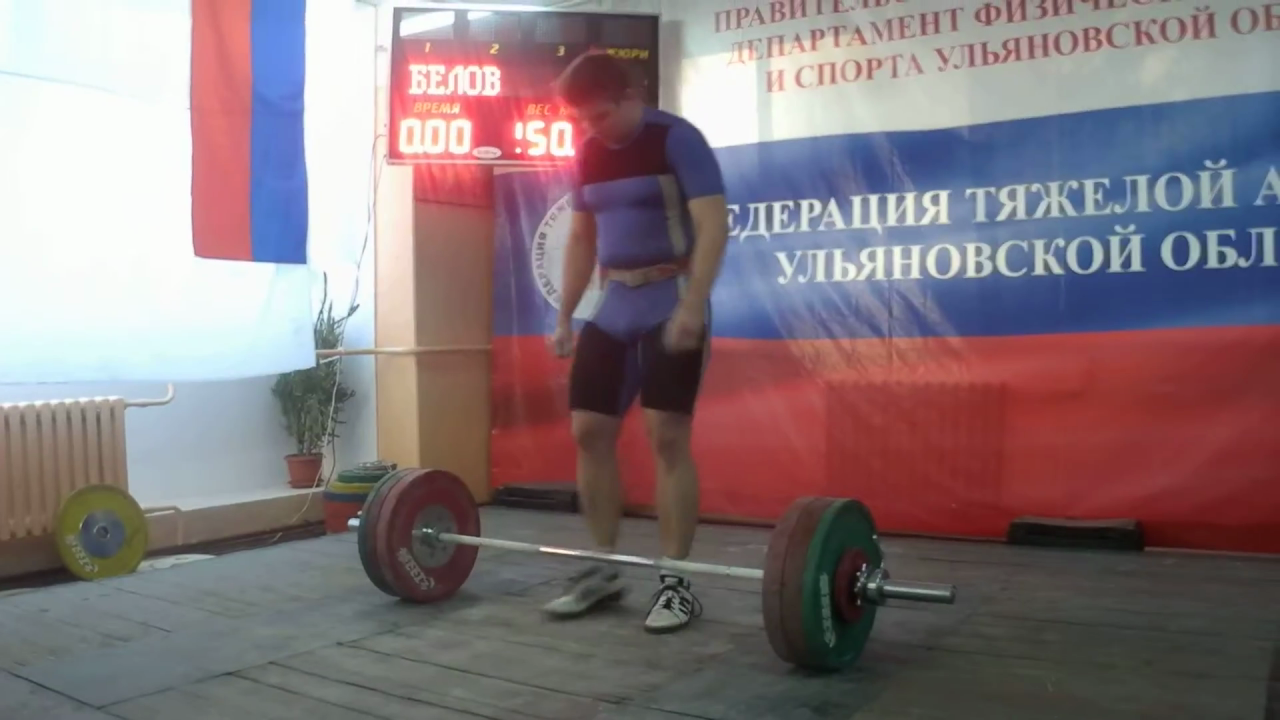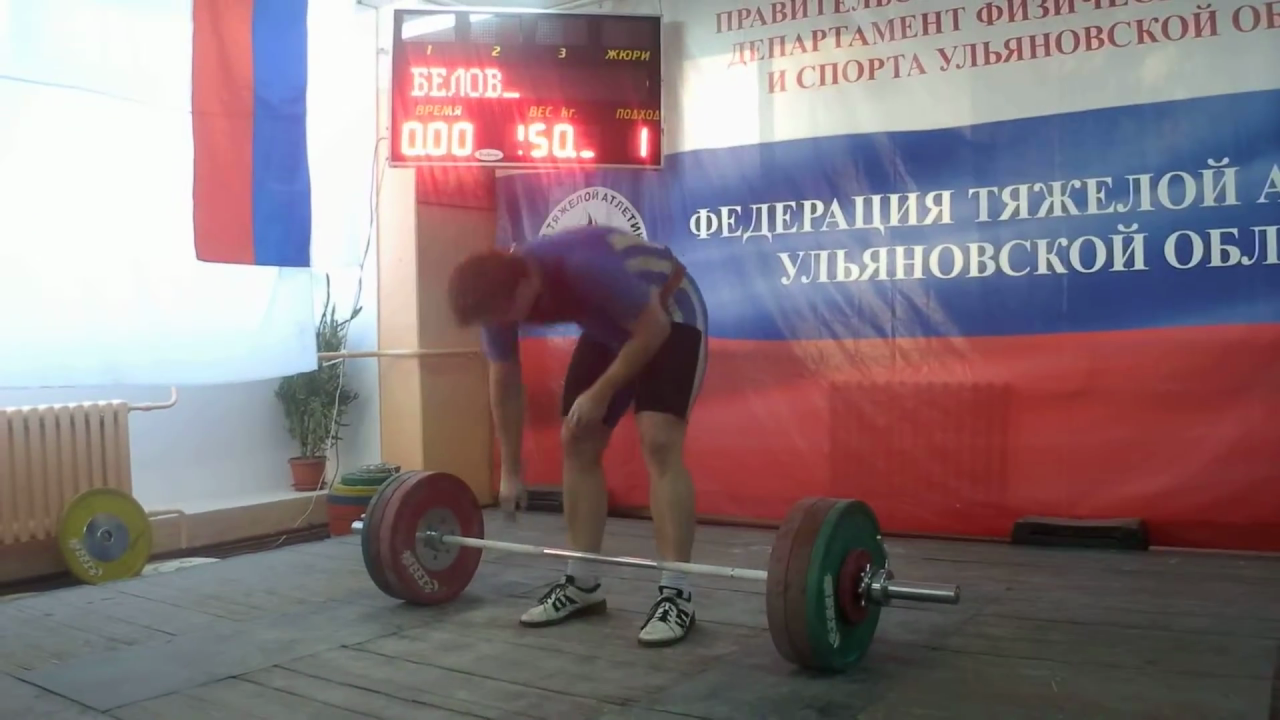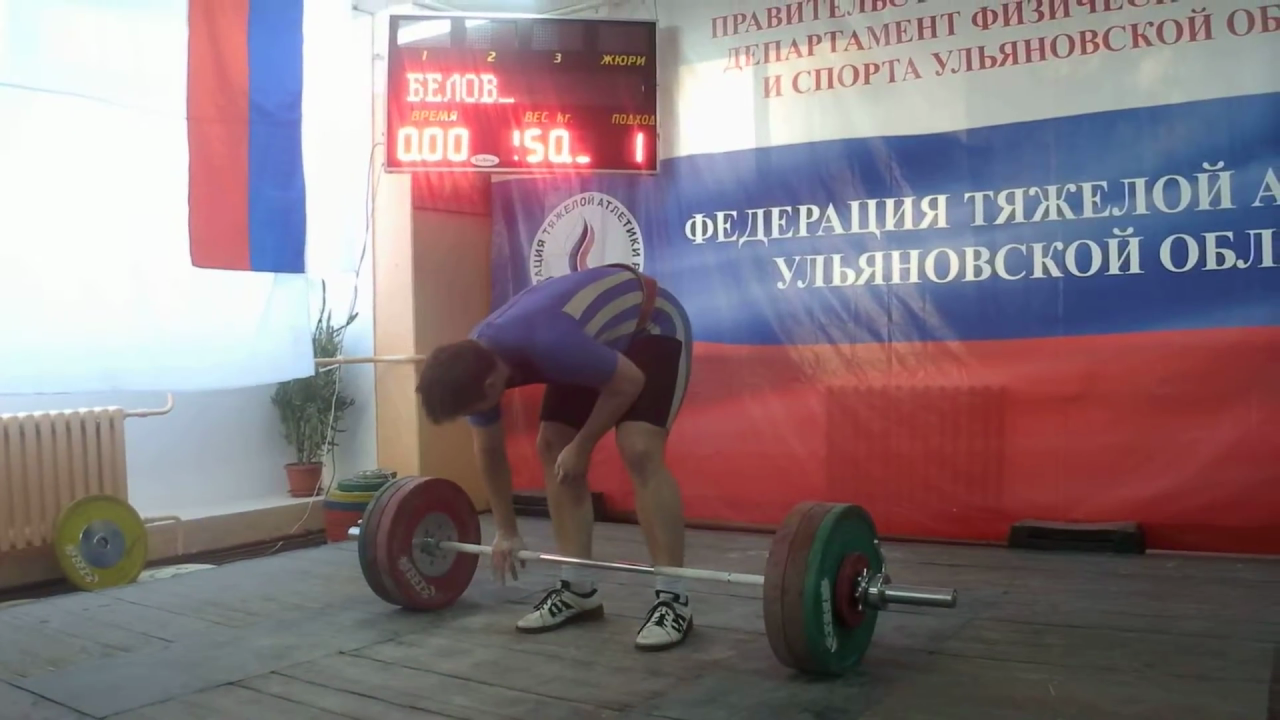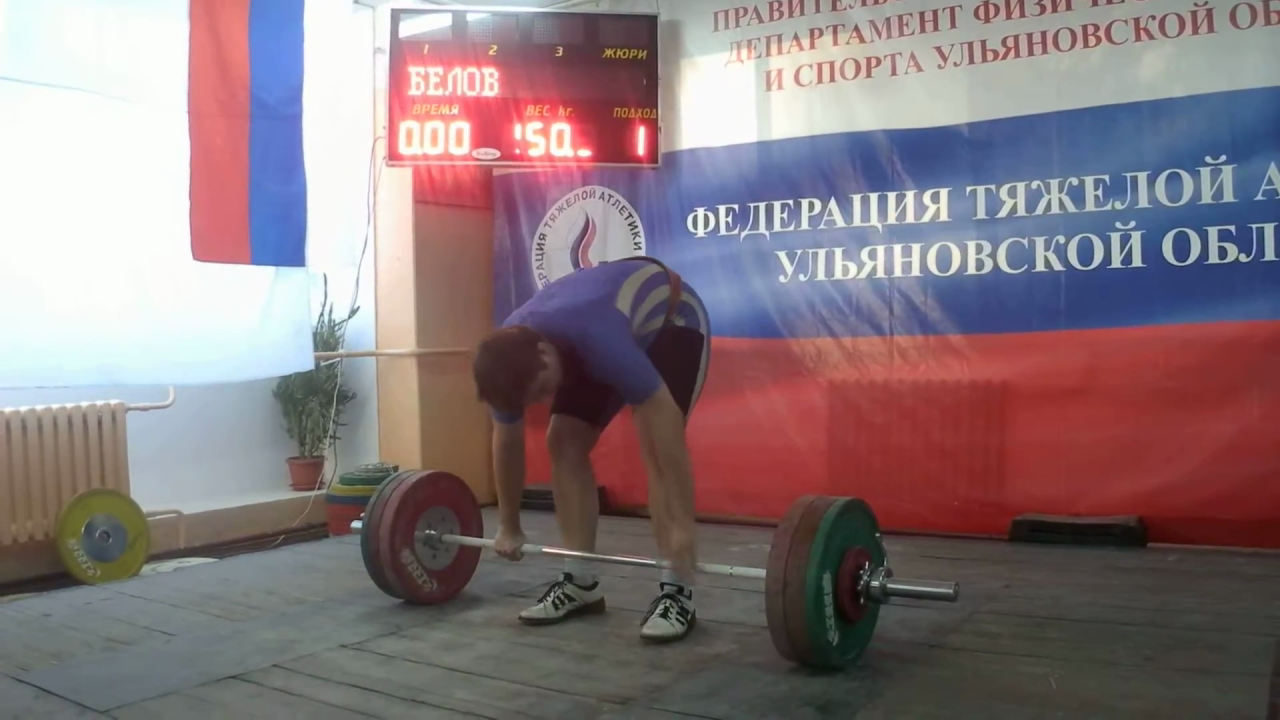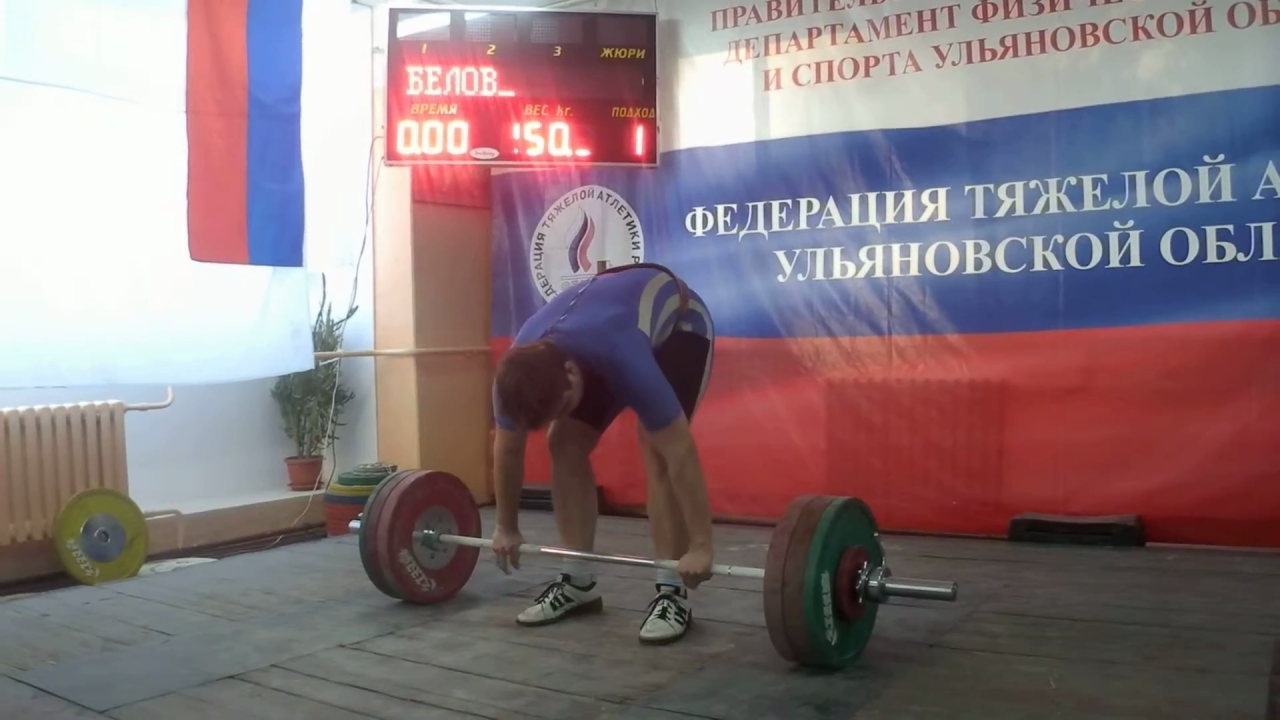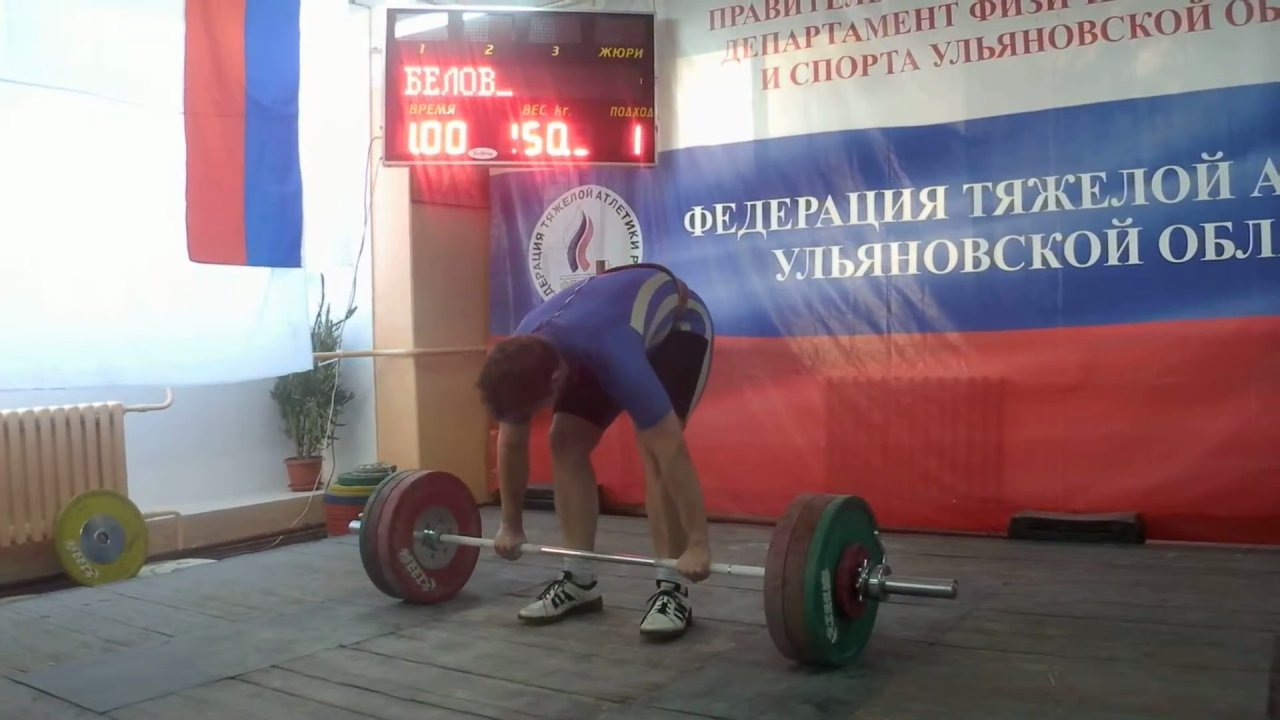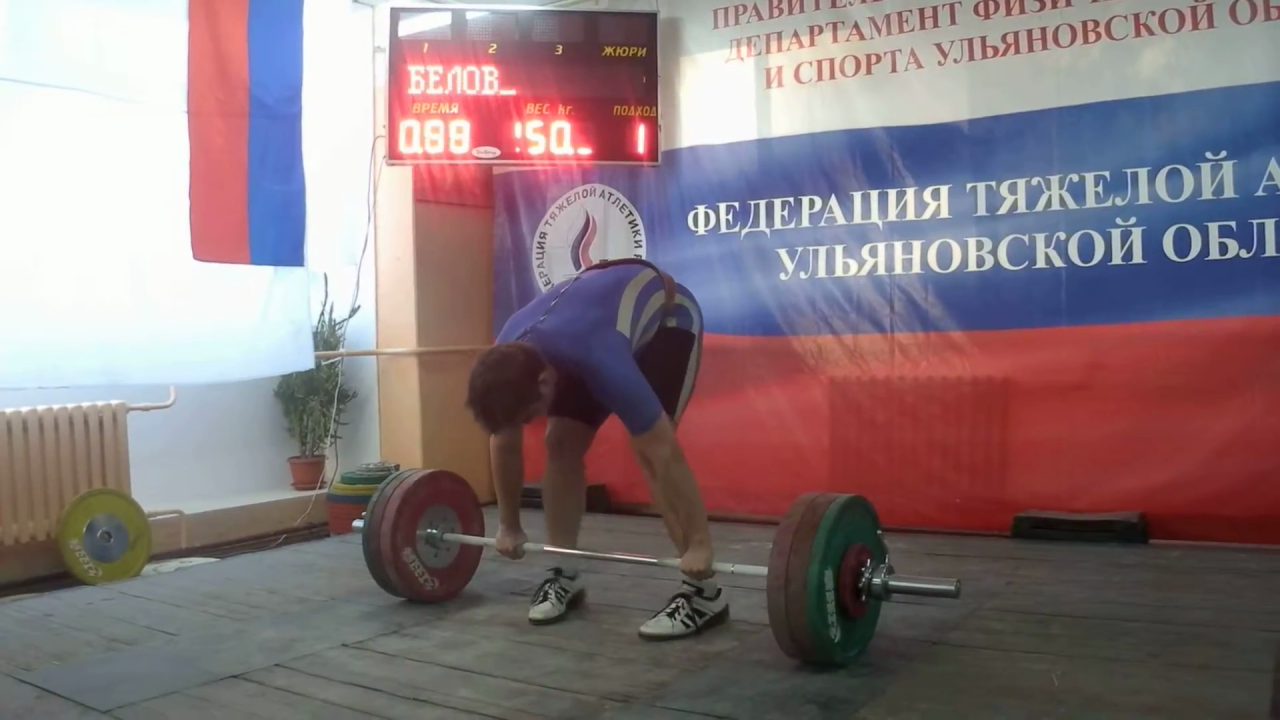
dt=0.7s
person 1, frame 1
left shoulder: (677, 141)
right shoulder: (588, 155)
left elbow: (712, 227)
left wrist: (693, 305)
right wrist: (564, 317)
left hip: (669, 302)
right hip: (612, 304)
left knee: (667, 440)
right knee: (588, 432)
left ankle: (675, 581)
right ankle: (603, 567)
person 1, frame 2
left shoulder: (584, 267)
right shoulder: (499, 297)
left elbow: (653, 327)
right elbow: (505, 383)
left wrist: (600, 394)
right wrist: (510, 470)
left hip: (669, 317)
right hip: (609, 326)
left knee: (658, 440)
right knee: (578, 441)
left ankle: (677, 593)
right ankle: (582, 583)
person 1, frame 3
left shoulder: (549, 344)
right shoulder: (476, 363)
left elbow: (629, 382)
right elbow: (490, 449)
left wrist: (582, 447)
right wrist: (506, 531)
left hip: (653, 324)
right hip: (598, 334)
left knee: (639, 451)
right knee: (551, 448)
left ankle: (673, 600)
right ankle: (578, 589)
person 1, frame 4
left shoulder: (596, 338)
right shoulder: (509, 356)
left elbow: (665, 423)
right elbow: (508, 443)
left wrist: (683, 522)
right wrist: (509, 527)
left hip: (673, 319)
left knee: (653, 443)
right knee: (565, 443)
left ankle: (676, 593)
right ankle: (580, 582)
person 1, frame 5
left shoulder: (622, 358)
right shoulder: (520, 373)
left elbow: (680, 451)
right elbow: (508, 449)
left wrist: (700, 545)
right wrist: (506, 527)
left hip: (678, 324)
left knee: (656, 449)
right knee: (564, 445)
left ankle: (671, 592)
right ankle: (577, 582)
person 1, frame 6
left shoulder: (611, 354)
right shoulder: (518, 361)
left elbow: (672, 449)
right elbow: (511, 444)
left wrist: (698, 545)
right wrist: (510, 525)
left hip: (679, 325)
right hip: (613, 314)
left knee: (654, 449)
right knee: (565, 441)
left ankle: (672, 589)
right ankle: (579, 580)
person 1, frame 7
left shoulder: (598, 360)
right shoulder: (507, 361)
left elbow: (666, 453)
right elbow: (504, 445)
left wrist: (700, 545)
right wrist: (508, 526)
left hip: (668, 317)
left knee: (647, 450)
right knee: (561, 444)
left ankle: (703, 593)
right ankle: (563, 575)
